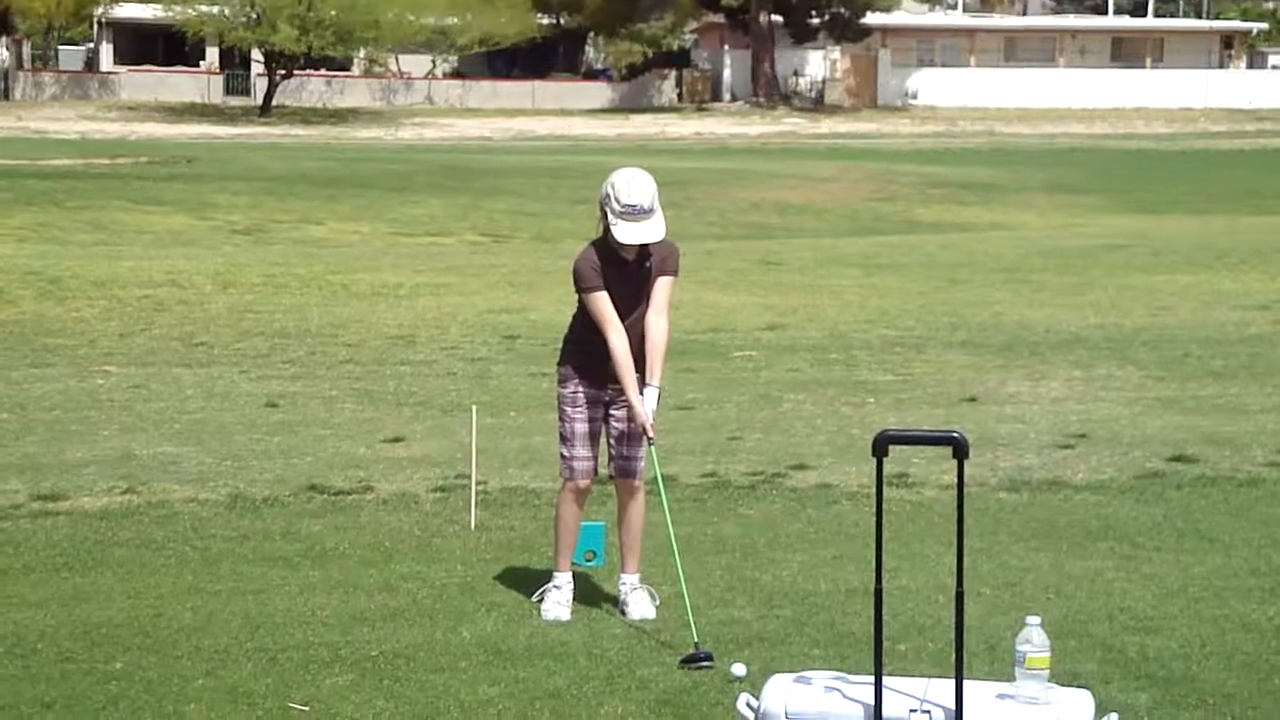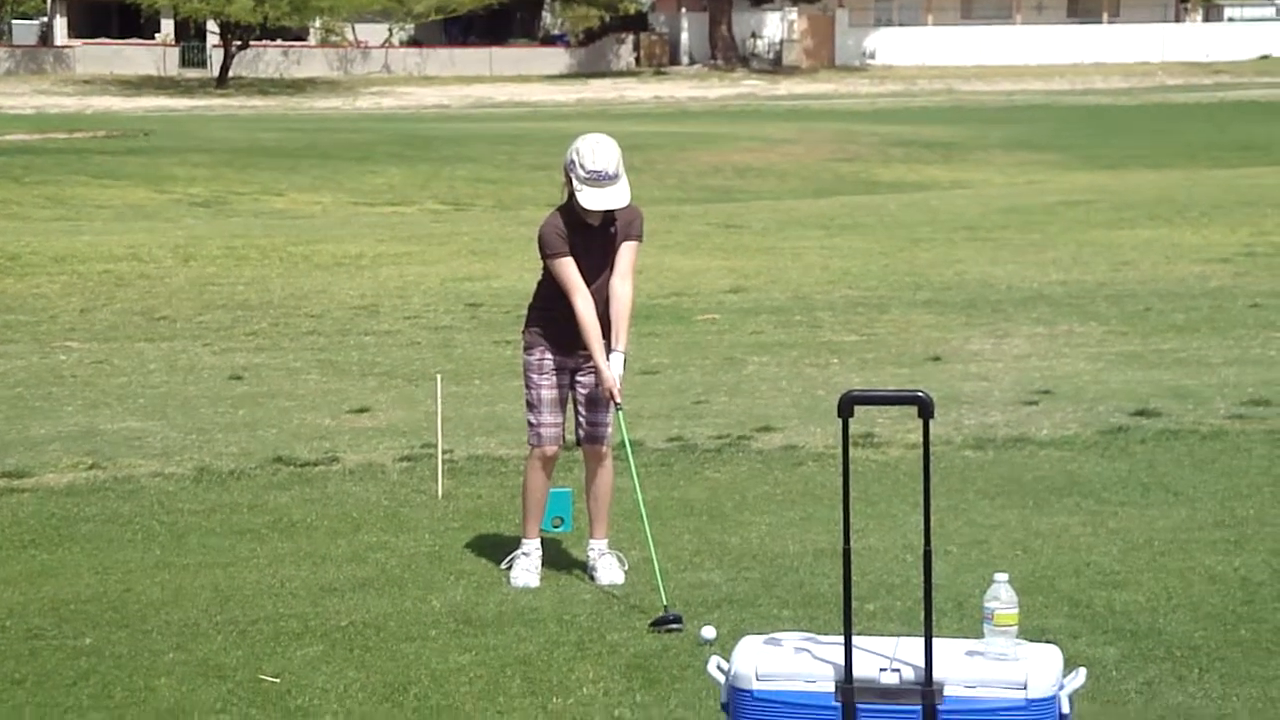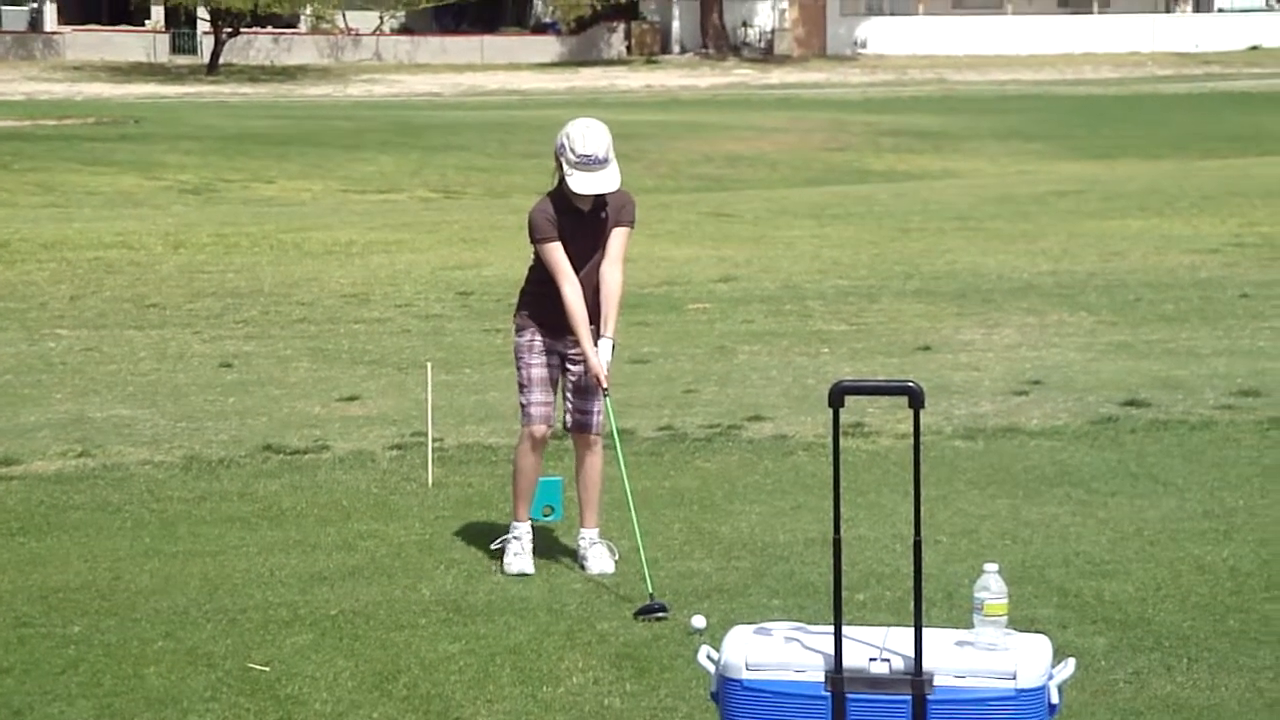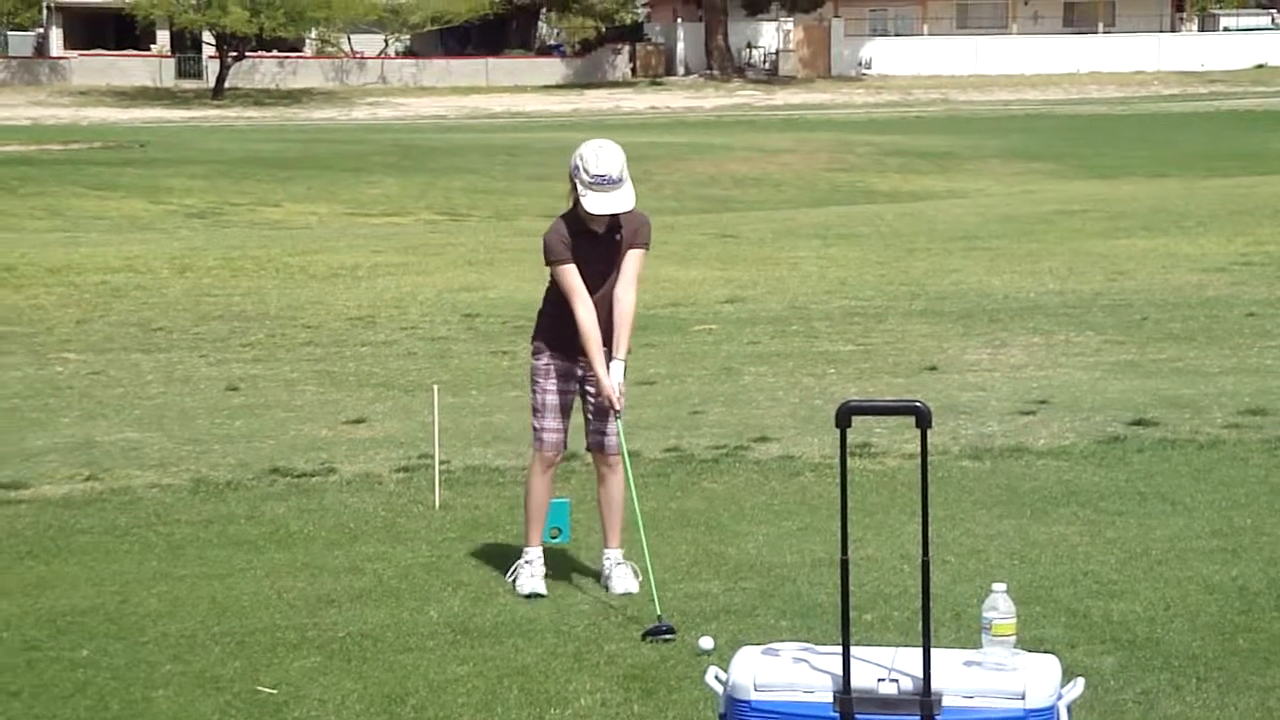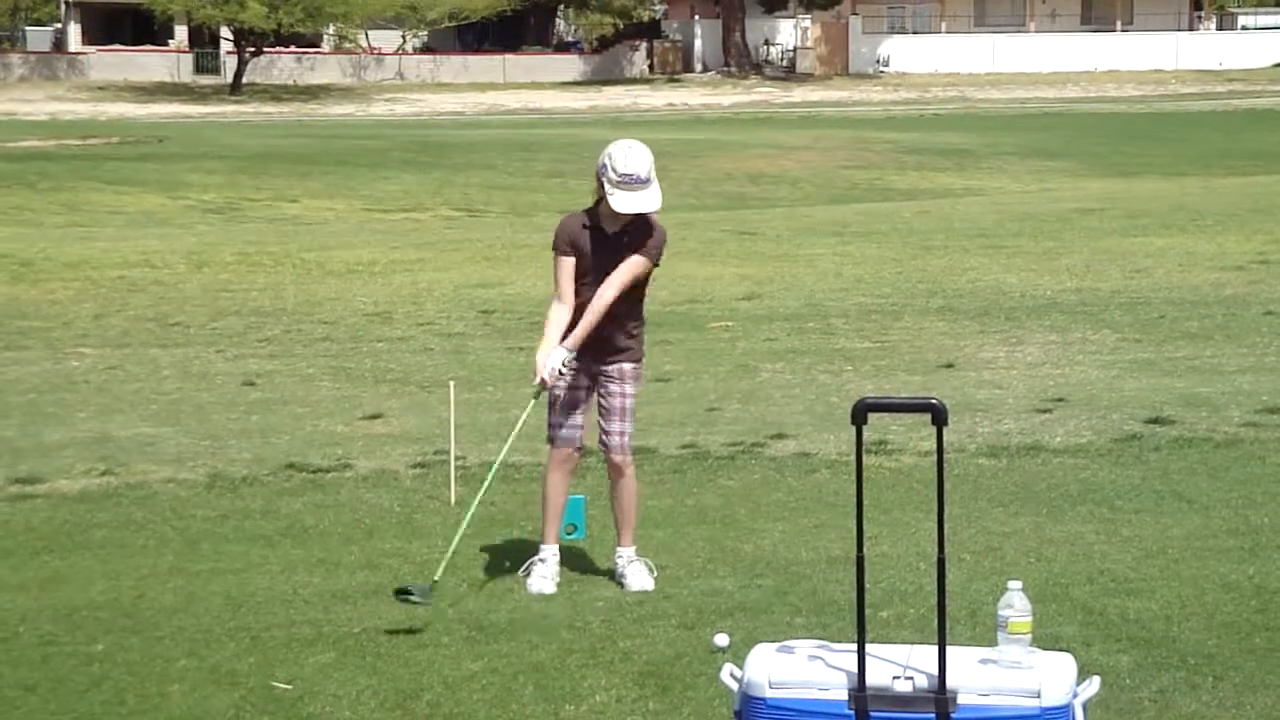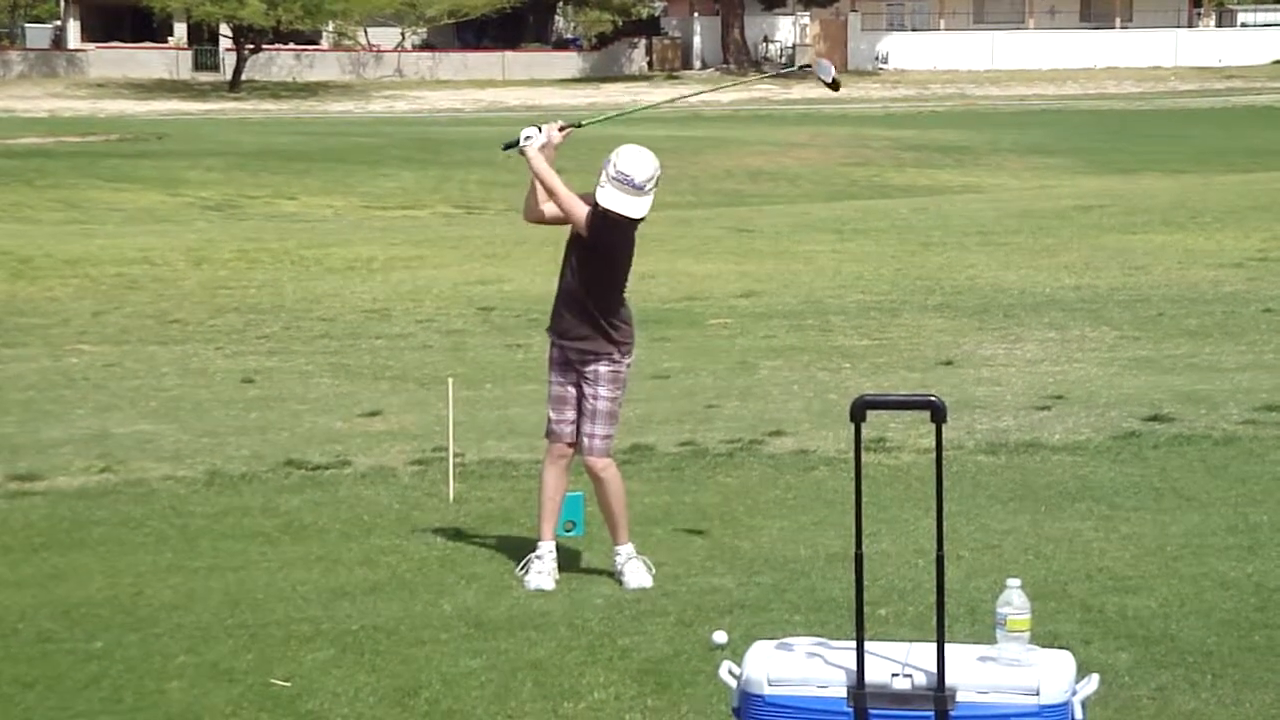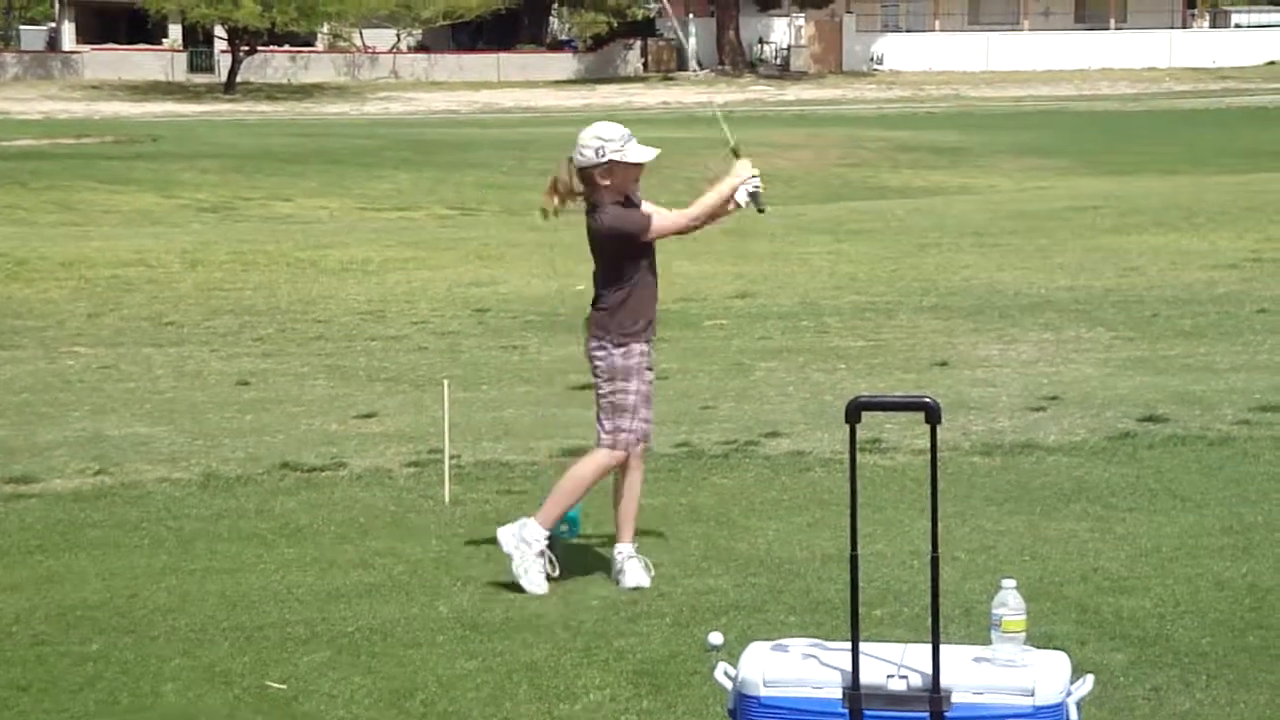
dt=0.7s
person 1, frame 1
left shoulder: (665, 254)
right shoulder: (588, 263)
left elbow: (656, 320)
right elbow: (614, 333)
left wrist: (651, 390)
right wrist: (634, 402)
left hip: (633, 378)
right hip: (583, 378)
left knee: (630, 481)
right knee: (577, 480)
left ankle: (630, 583)
right ankle: (561, 581)
person 1, frame 2
left shoulder: (629, 218)
right shoulder: (554, 229)
left elbow: (620, 285)
right elbow: (580, 298)
left wrist: (617, 354)
right wrist: (602, 366)
left hip: (599, 344)
right hip: (549, 344)
left knee: (598, 447)
right knee: (545, 448)
left ankle: (600, 549)
right ankle: (529, 548)
person 1, frame 3
left shoulder: (621, 204)
right shoulder: (544, 214)
left elbow: (611, 271)
right elbow: (567, 284)
left wrist: (606, 341)
right wrist: (589, 354)
left hip: (590, 330)
right hip: (539, 328)
left knee: (588, 435)
right knee: (536, 430)
left ankle: (590, 537)
right ankle: (520, 530)
person 1, frame 4
left shoulder: (636, 226)
right shoulder: (558, 235)
left elbow: (624, 294)
right elbow: (582, 306)
left wrist: (618, 363)
right wrist: (601, 374)
left hip: (607, 352)
right hip: (556, 351)
left knee: (609, 456)
right knee: (547, 452)
left ankle: (614, 557)
right ankle: (532, 556)
person 1, frame 5
left shoulder: (651, 235)
right shoulder: (572, 229)
left elbow: (608, 295)
right elbow: (562, 300)
left wrist: (568, 350)
right wrist: (546, 350)
left hip: (621, 354)
right hip: (569, 351)
left knee: (619, 457)
right knee: (563, 452)
left ankle: (627, 555)
right ankle: (548, 554)
person 1, frame 6
left shoulder: (613, 228)
right shoulder: (596, 209)
left elbow: (553, 189)
right elbow: (536, 213)
left wrist: (533, 153)
right wrist: (546, 151)
left hip: (604, 354)
right hip: (566, 345)
left knee: (596, 457)
right knee: (559, 447)
left ankle: (625, 552)
right ankle: (545, 550)
person 1, frame 7
left shoulder: (627, 203)
right shoulder: (612, 222)
left elbow: (680, 218)
right elbow: (688, 219)
left wrist: (731, 198)
right wrist: (732, 180)
left hip: (633, 341)
right hip: (616, 344)
left knee: (635, 448)
right knee: (615, 449)
left ankle: (623, 550)
right ankle: (531, 532)
